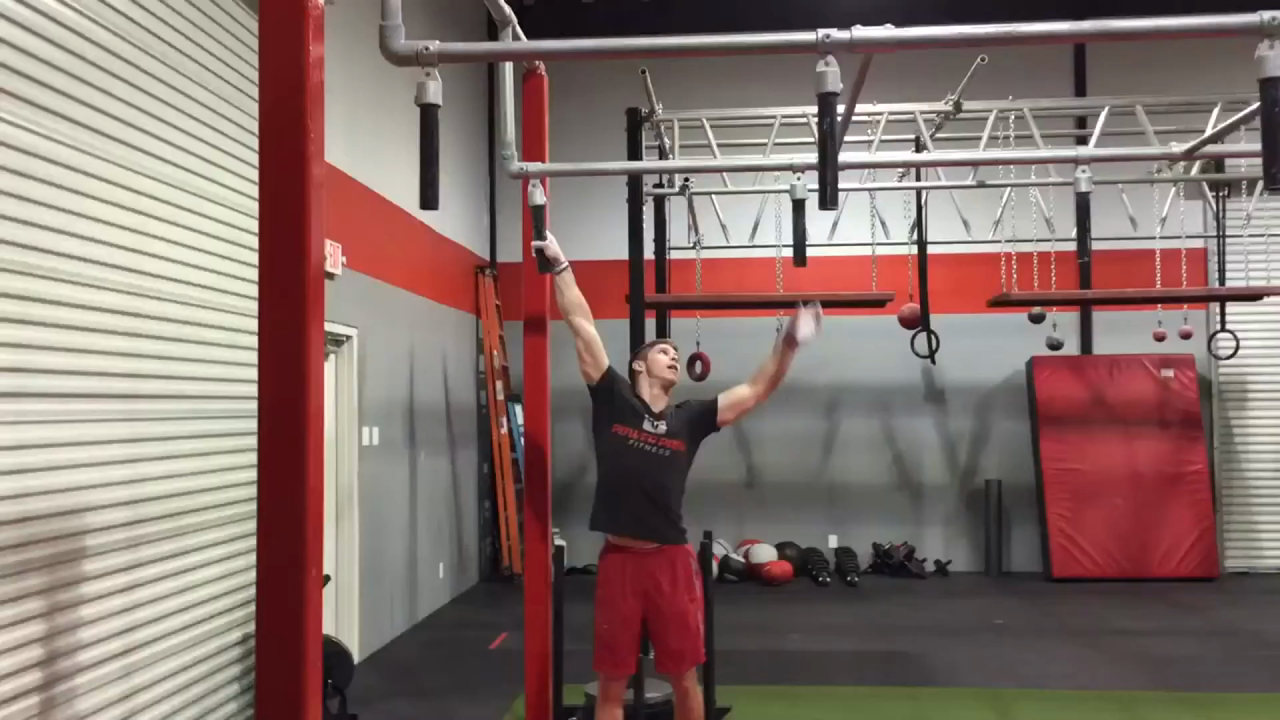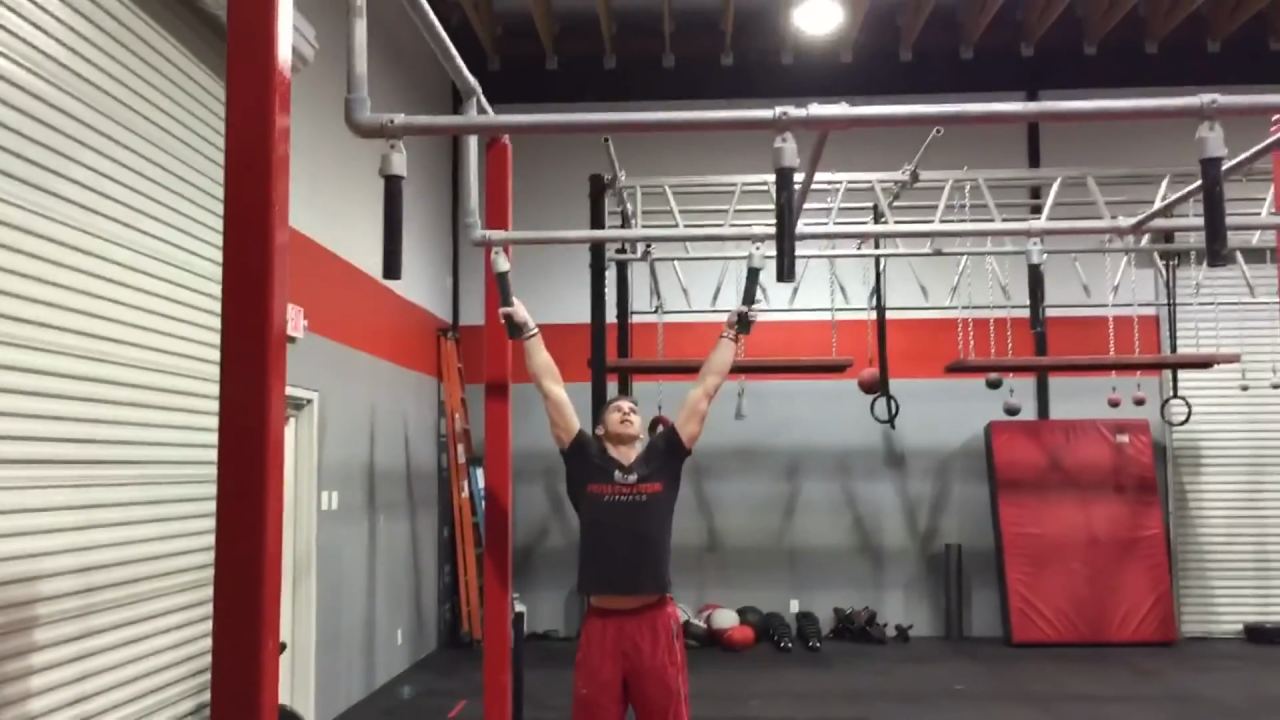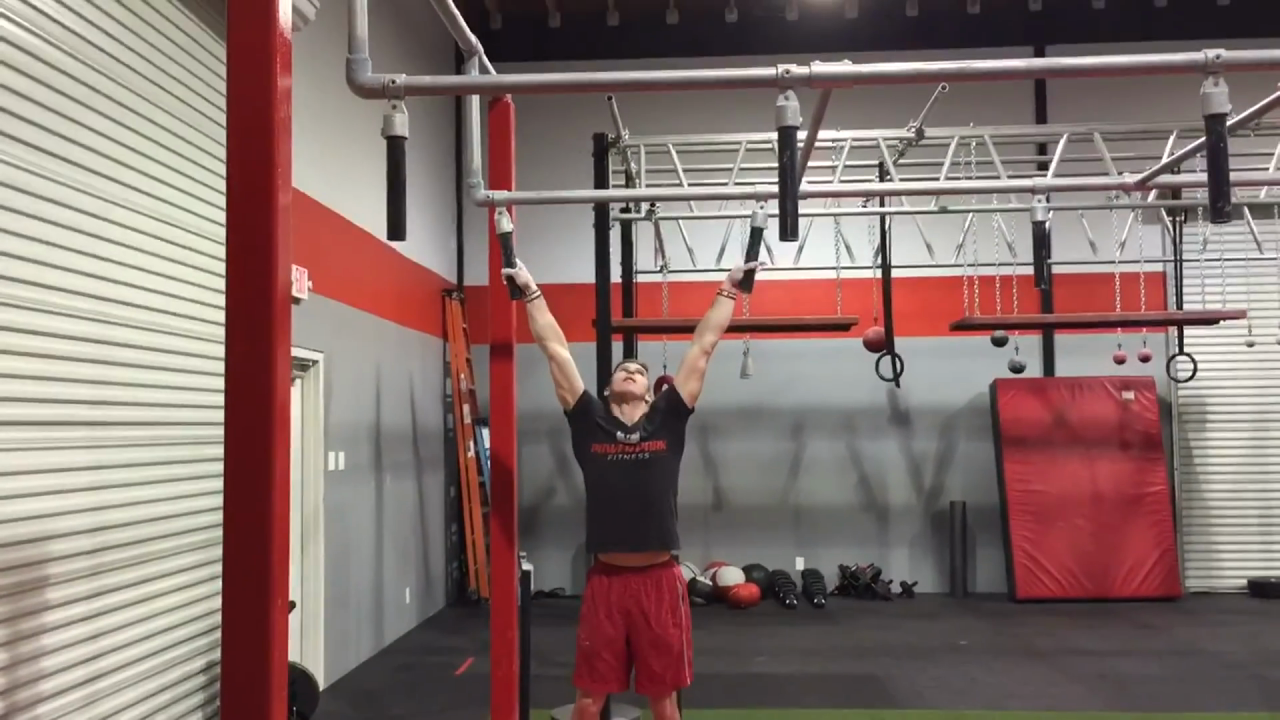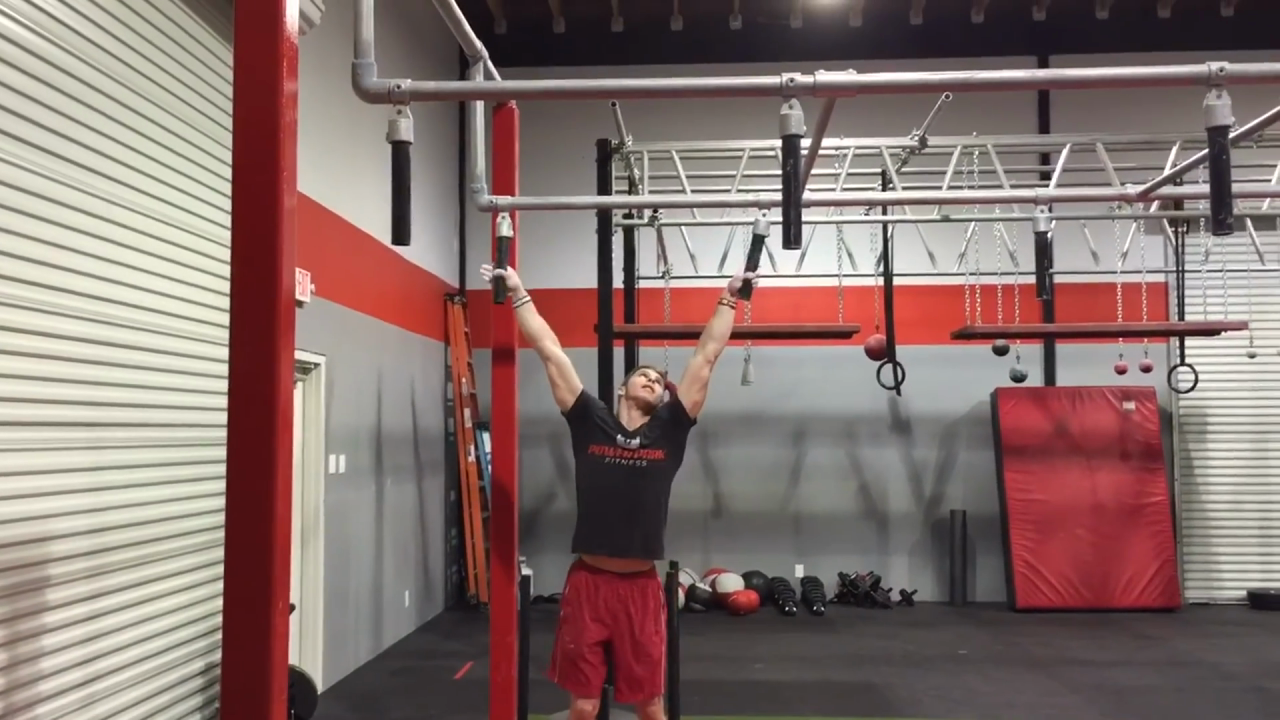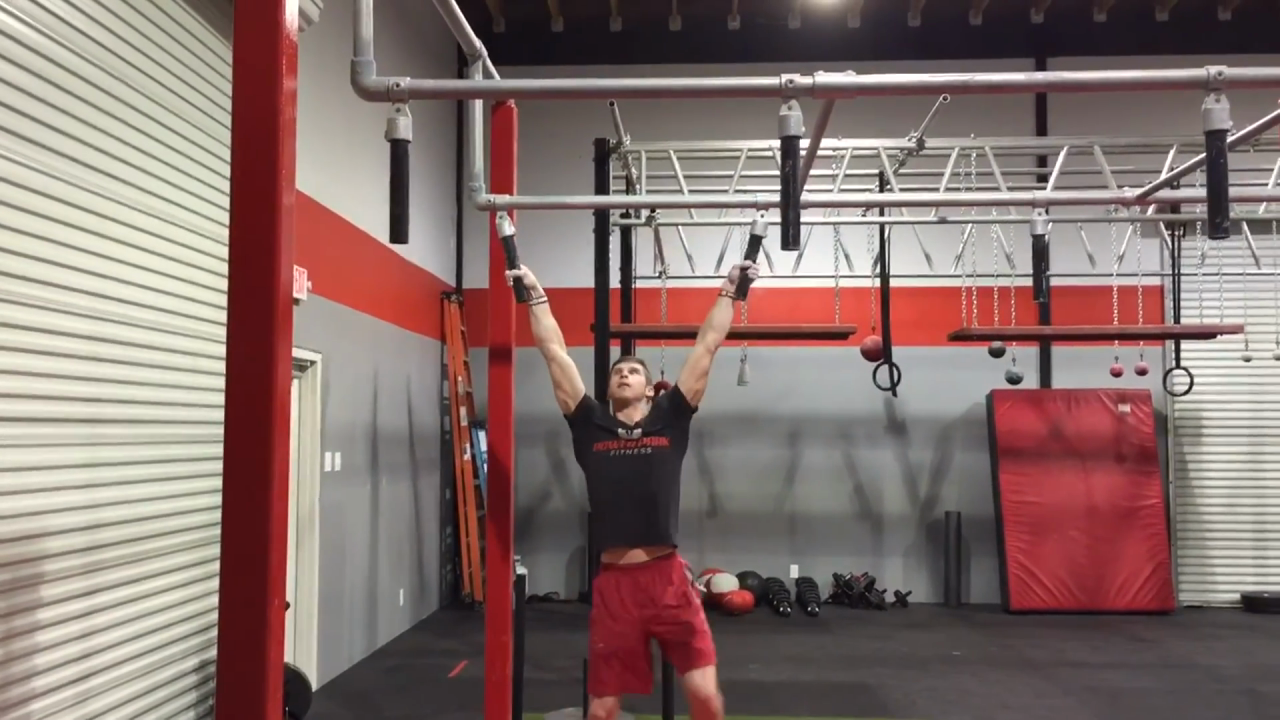
dt=1s
person 1, frame 1
left shoulder: (690, 418)
right shoulder: (613, 401)
left elbow: (756, 390)
right elbow: (582, 328)
left wrist: (789, 345)
right wrist: (560, 266)
left hip: (671, 559)
right hip: (620, 560)
left knee: (685, 676)
right knee: (612, 679)
person 1, frame 2
left shoulder: (664, 459)
right shoulder: (585, 461)
left elbow: (705, 389)
right elbow: (551, 388)
left wrist: (730, 331)
right wrist: (528, 328)
left hip: (654, 621)
right hip: (601, 622)
person 1, frame 3
left shoulder: (668, 420)
right shoulder: (589, 421)
left elbow: (703, 346)
right elbow: (556, 350)
left wrist: (729, 289)
right wrist: (530, 289)
left hip: (660, 580)
right hip: (606, 580)
person 1, frame 4
left shoulder: (670, 429)
right shoulder: (589, 421)
left elbow: (706, 356)
right elbow: (551, 352)
left wrist: (728, 299)
right wrist: (518, 292)
left hip: (641, 587)
right hip: (588, 584)
person 1, frame 5
left shoulder: (670, 420)
right shoulder: (591, 425)
left elbow: (707, 346)
right elbow: (555, 353)
left wrist: (728, 290)
right wrist: (535, 293)
left hip: (666, 577)
right hip: (613, 581)
